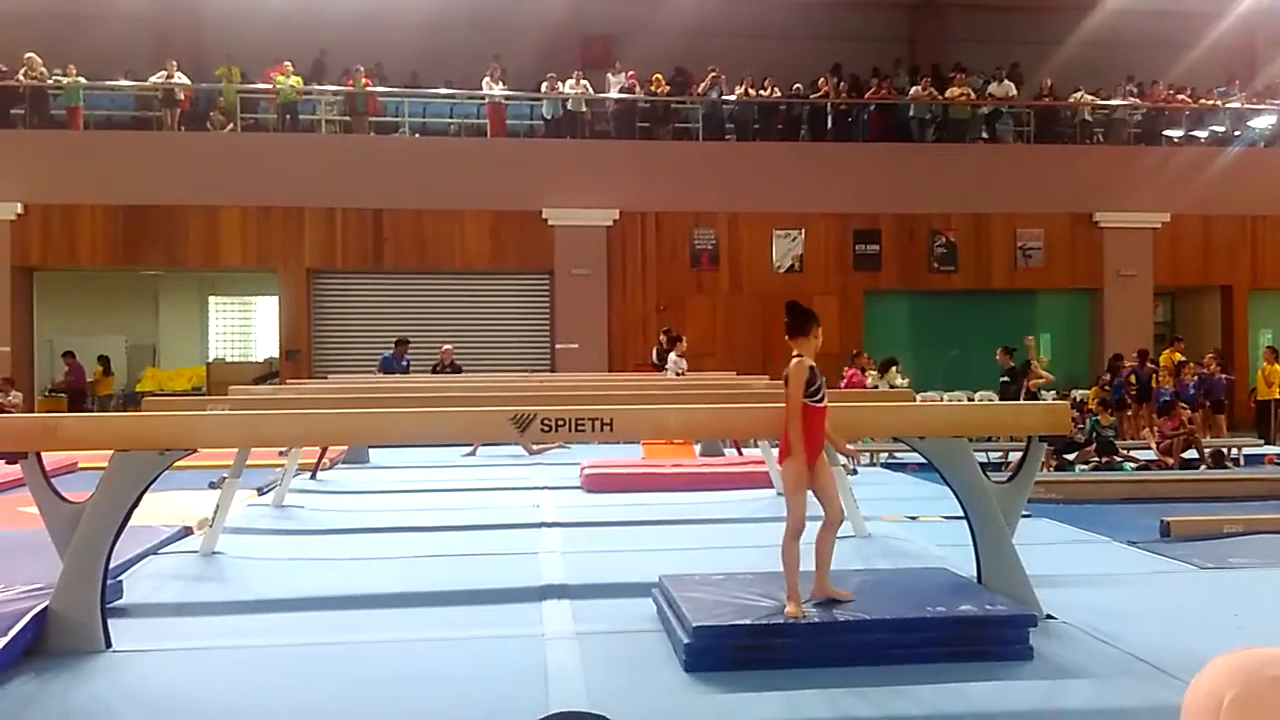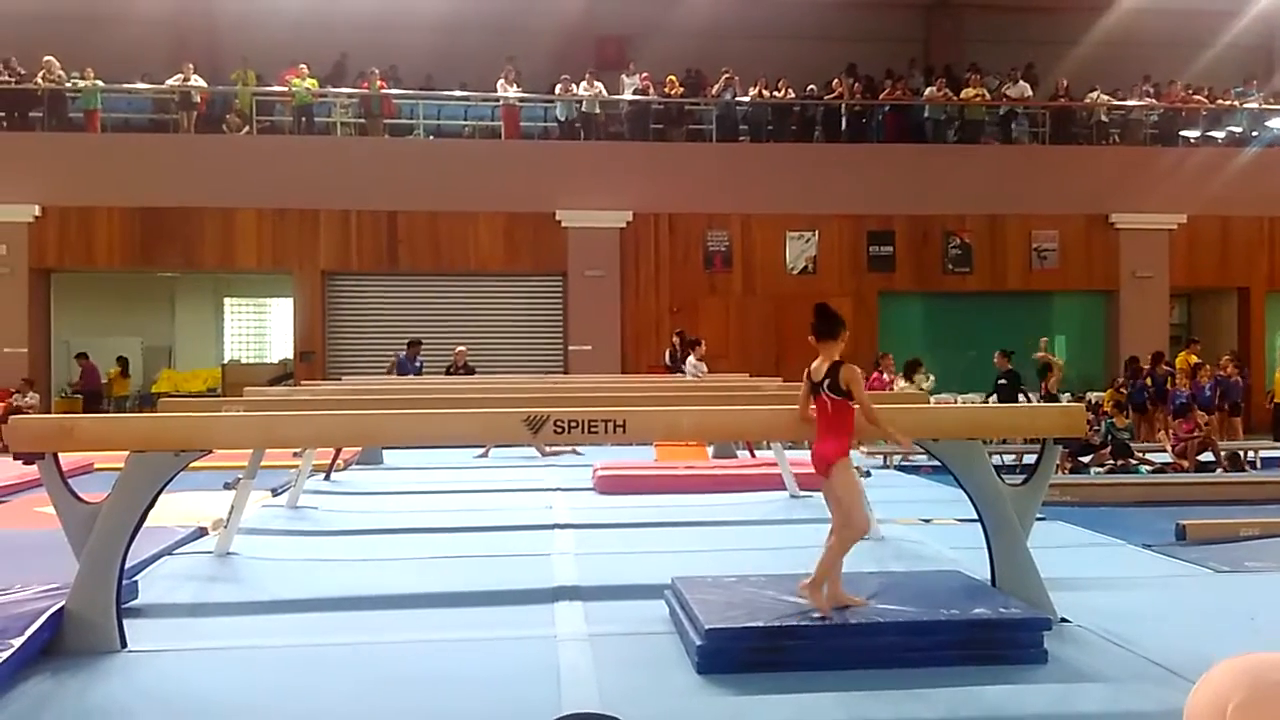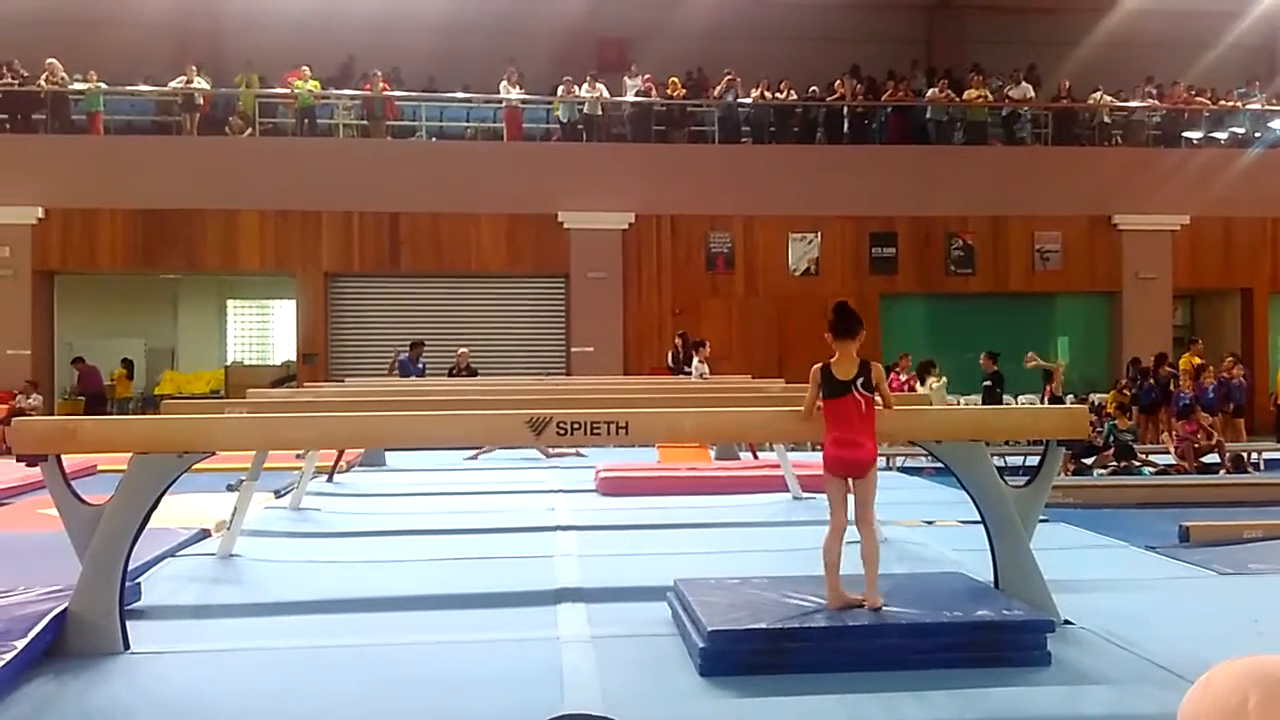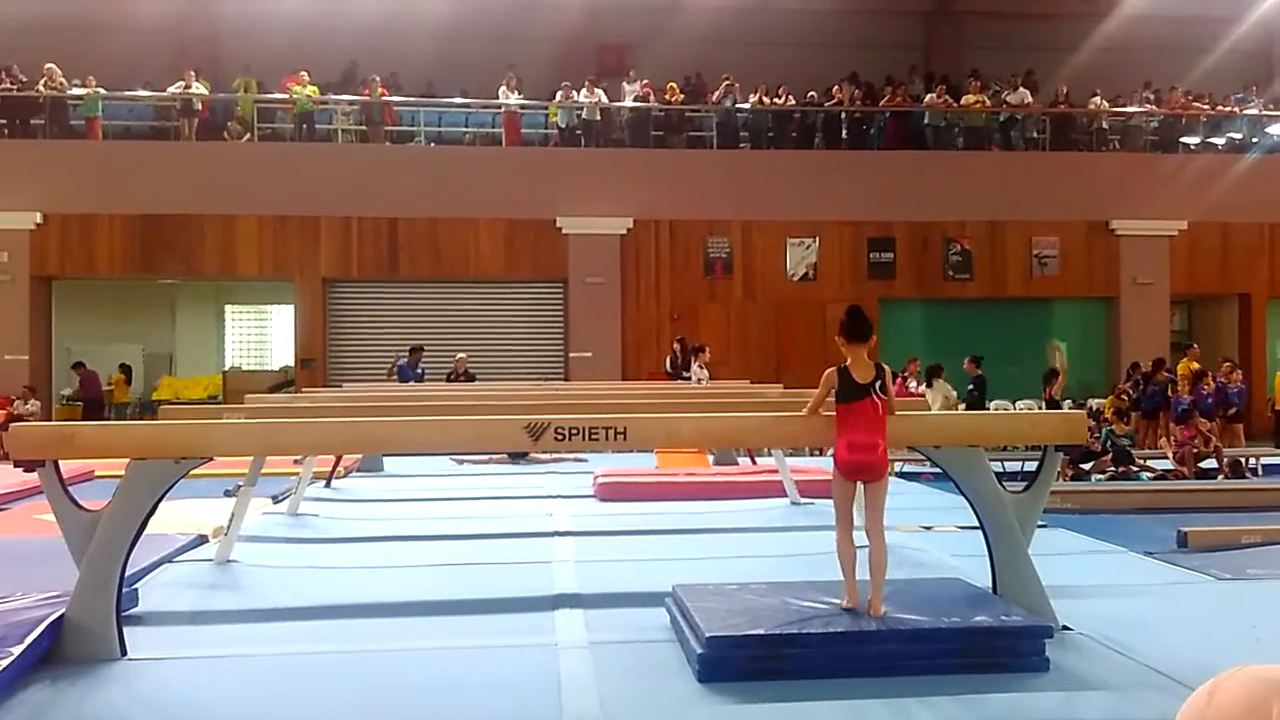
dt=0.3s
person 1, frame 1
left shoulder: (810, 367)
right shoulder: (800, 366)
right elbow: (794, 415)
left wrist: (839, 445)
right wrist: (797, 460)
left hip: (815, 453)
right hip: (795, 453)
left knee: (835, 515)
right knee: (796, 524)
left ankle: (822, 585)
right ankle: (792, 596)
person 1, frame 2
left shoulder: (810, 371)
right shoulder: (849, 371)
right elbow: (870, 414)
right wrist: (898, 437)
left hip: (821, 452)
right hip: (836, 455)
left knee: (841, 523)
right knee: (859, 524)
left ankle: (835, 591)
right ankle: (815, 583)
person 1, frame 3
left shoulder: (819, 371)
right shoulder: (874, 370)
left elbow: (808, 412)
right elbow: (889, 404)
left hip: (833, 455)
right hip: (863, 455)
left knee: (837, 523)
right knee: (866, 523)
left ankle: (835, 592)
right ankle: (872, 593)
person 1, frame 4
left shoulder: (834, 375)
right shoulder: (884, 372)
left elbow: (812, 410)
left wrist: (809, 410)
left hip: (846, 459)
right hip: (877, 459)
left knee: (844, 526)
right knee: (875, 529)
left ankle: (851, 594)
right ankle: (876, 601)
